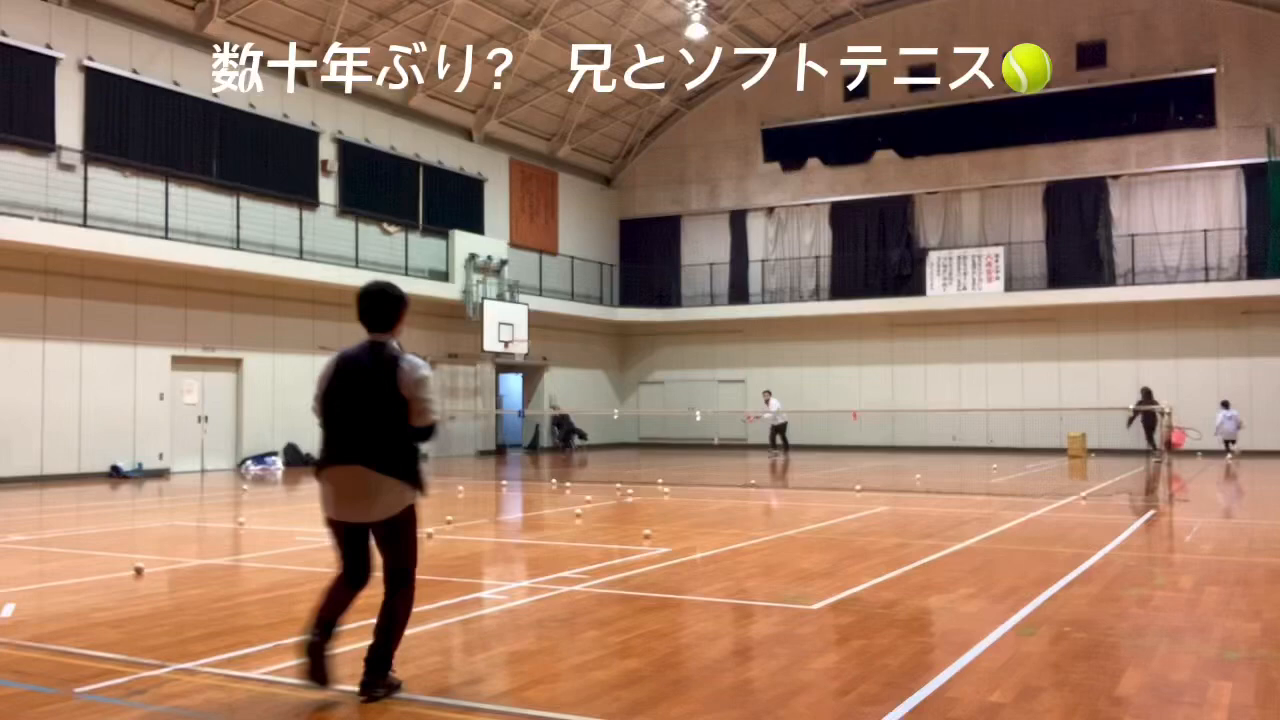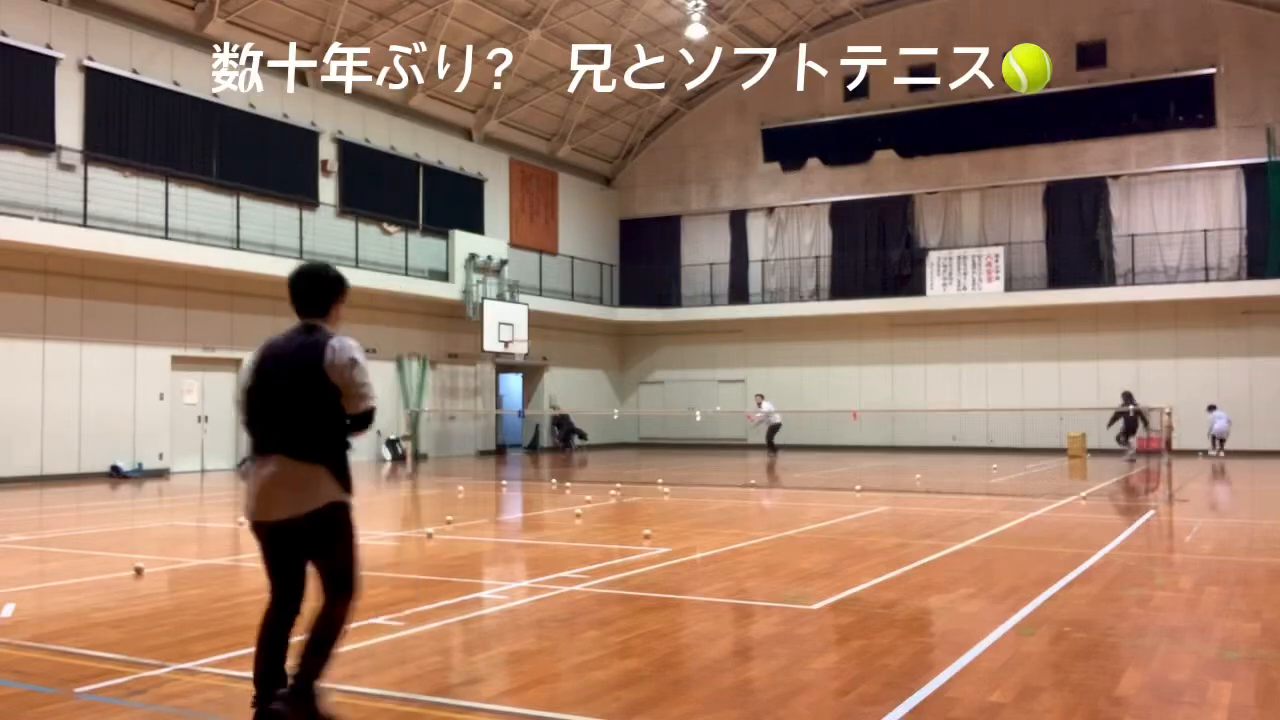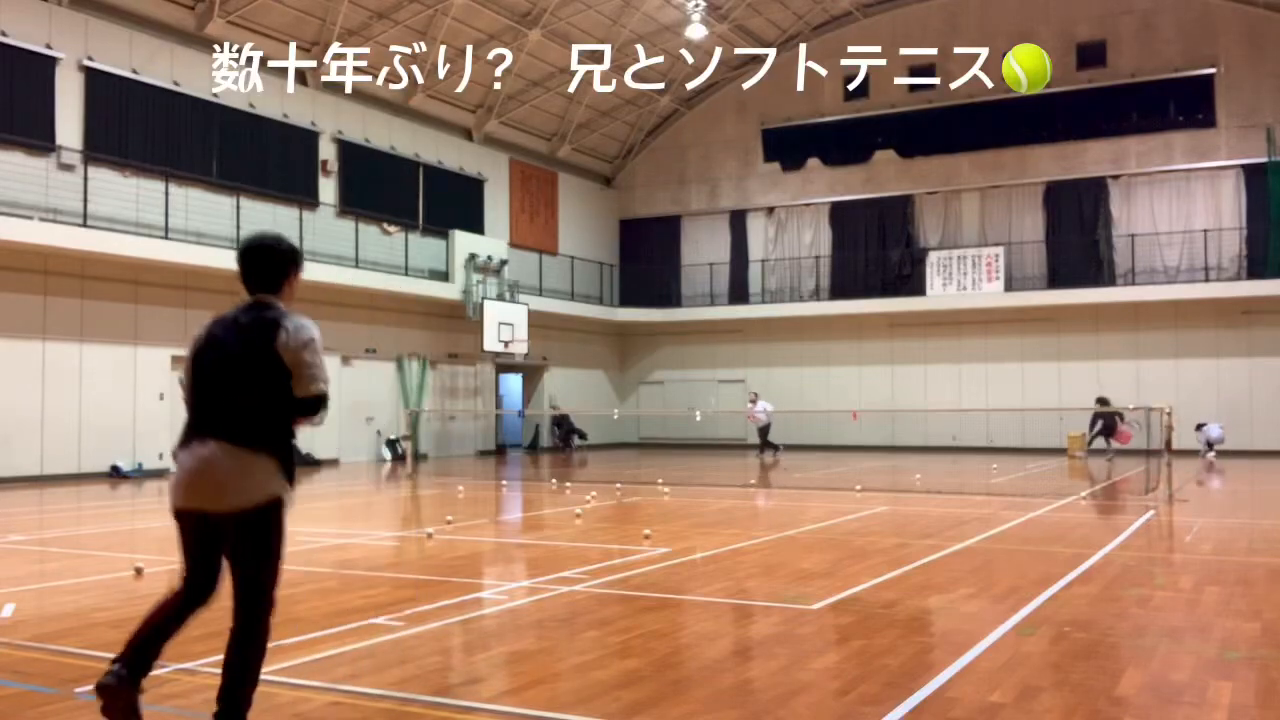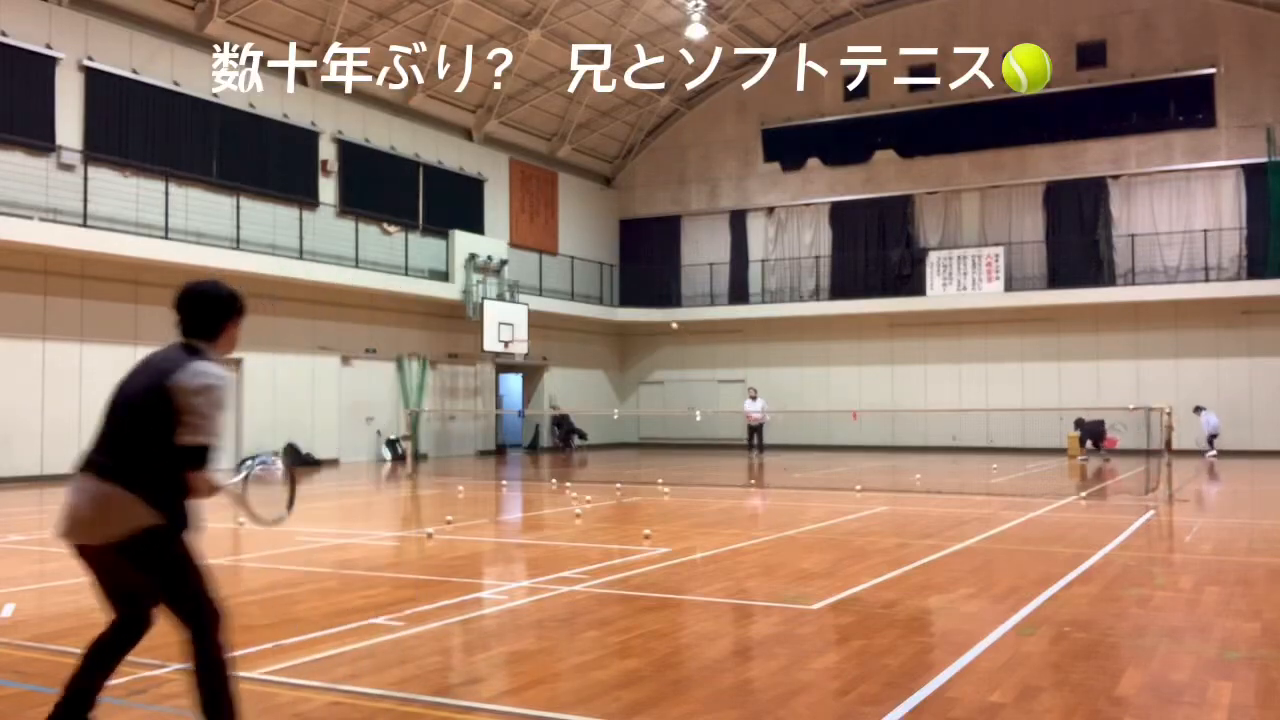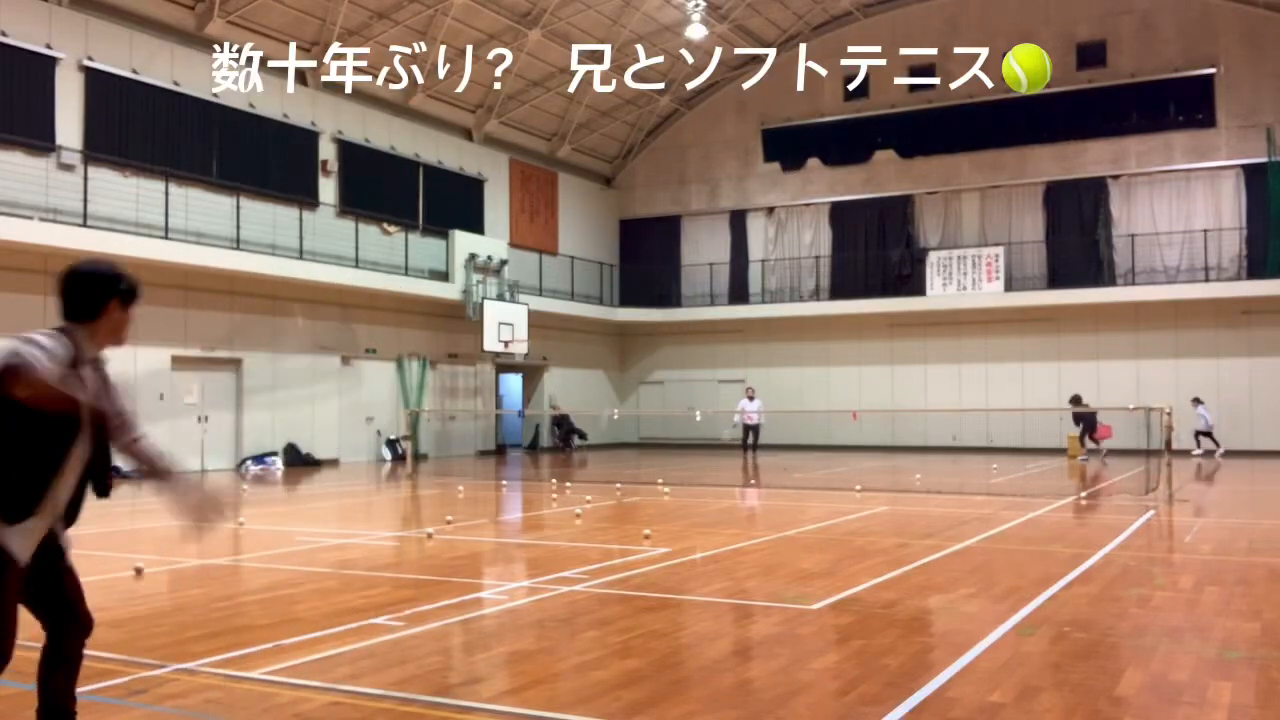
dt=0.4s
person 1, frame 1
left shoulder: (337, 364)
right shoulder: (409, 367)
left elbow: (324, 415)
right elbow: (423, 429)
left hip: (339, 485)
right hip: (389, 487)
left knee: (353, 573)
right knee: (399, 583)
left ankle: (319, 636)
right ankle: (375, 677)
person 1, frame 2
left shoulder: (267, 353)
right shoulder: (340, 352)
left elbow: (250, 417)
right elbow: (361, 418)
left hip: (264, 489)
right hip: (313, 487)
left knee: (284, 600)
right knee: (339, 591)
person 1, frame 3
left shoulder: (214, 331)
right shoulder: (296, 332)
left elbow: (192, 396)
right elbow: (311, 404)
left hip: (193, 475)
right hip: (251, 482)
left knee: (196, 588)
right knee: (254, 607)
left ankle: (124, 675)
person 1, frame 4
left shoulder: (157, 364)
right shoulder: (206, 376)
right elbow: (188, 461)
left wrist: (190, 482)
right wrist: (203, 483)
left hip: (89, 510)
right hip: (129, 516)
left knee: (131, 620)
right knee: (203, 621)
person 1, frame 5
left shoulder: (94, 374)
right shoulder: (49, 349)
left elbow: (130, 439)
left wrist: (185, 488)
right wrist: (75, 400)
left knee: (72, 627)
